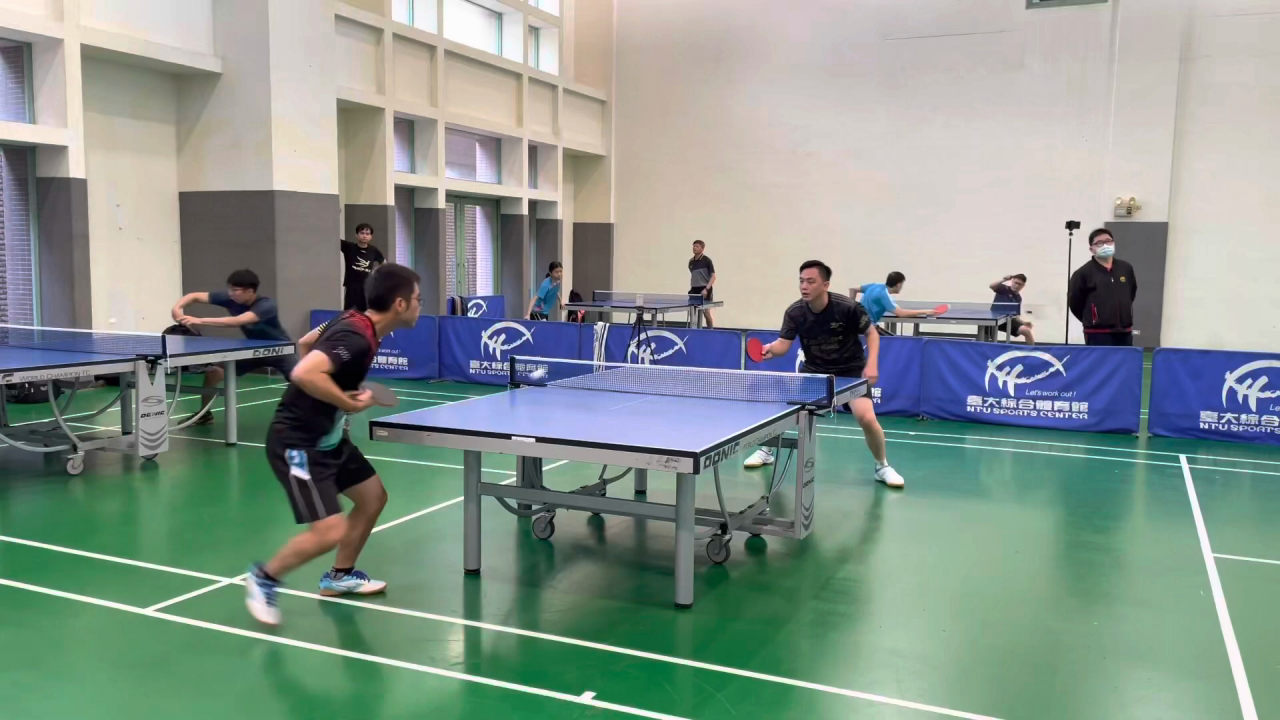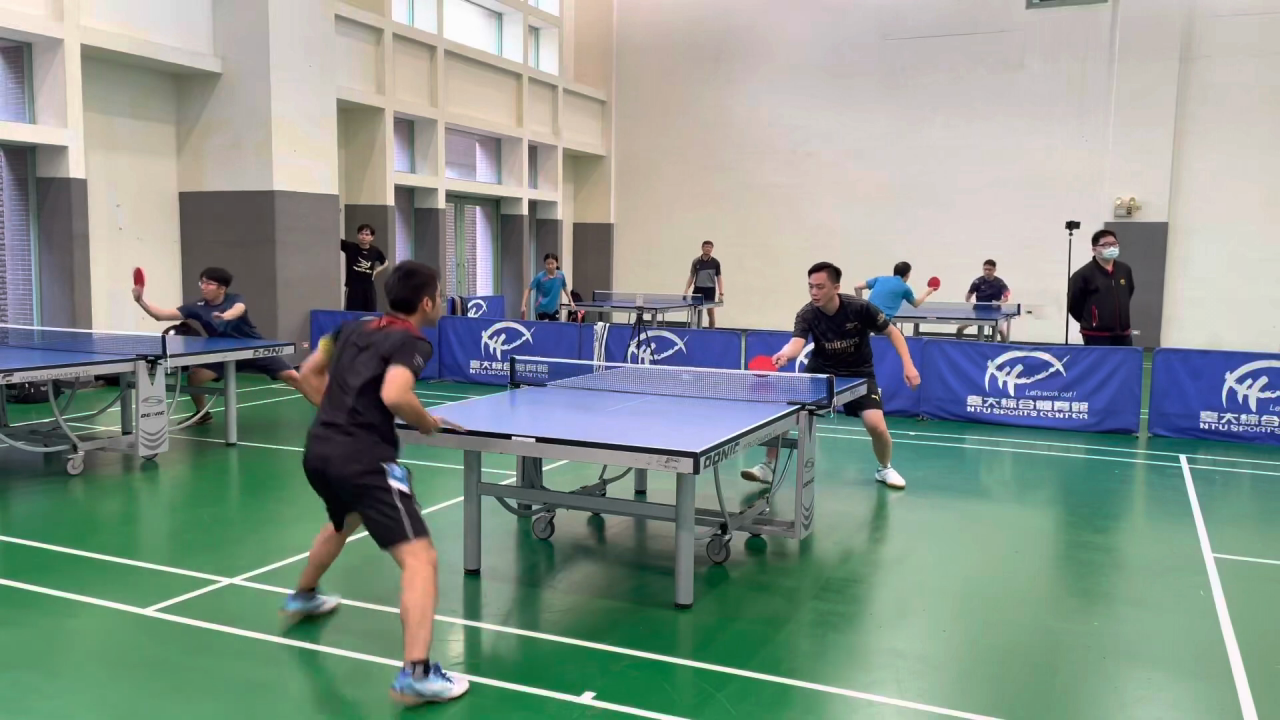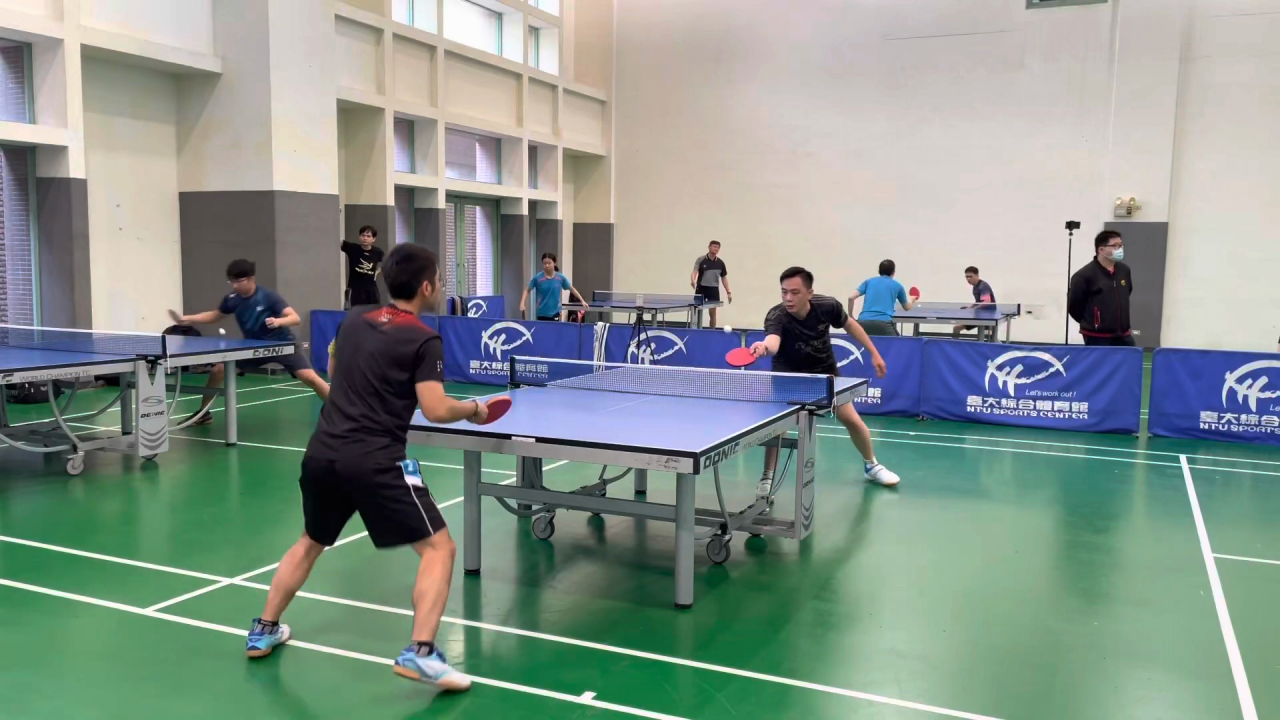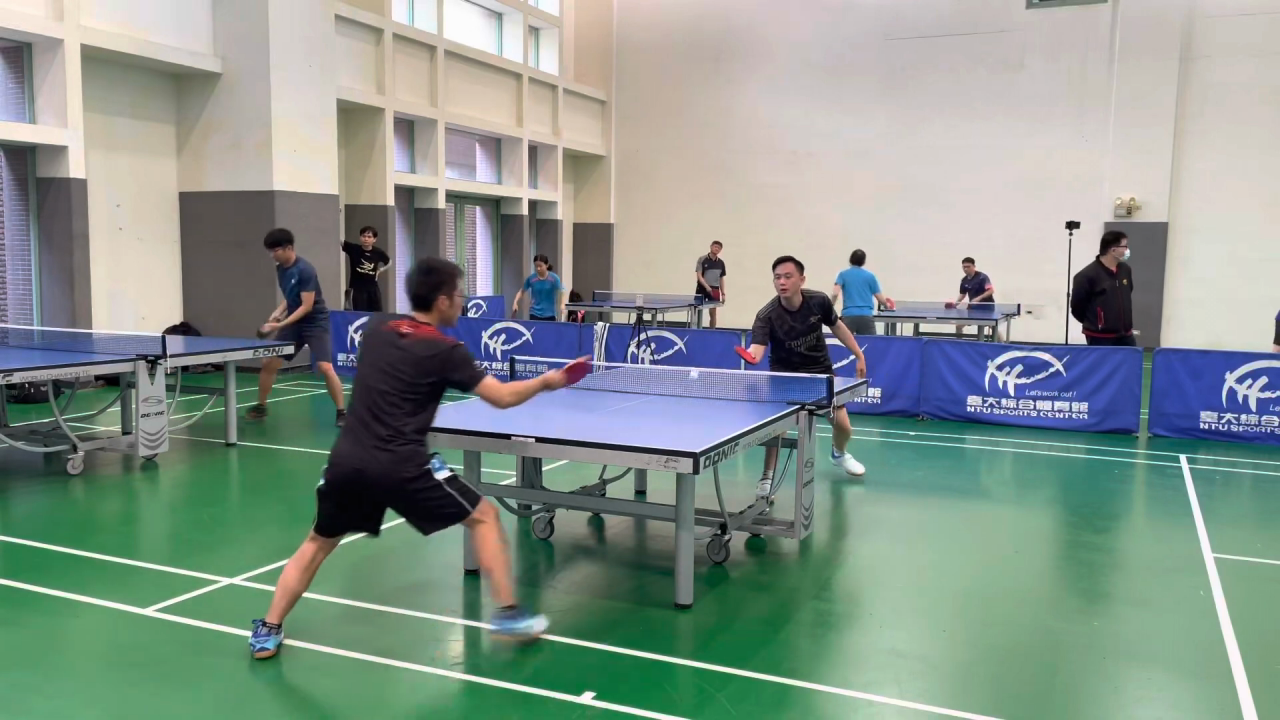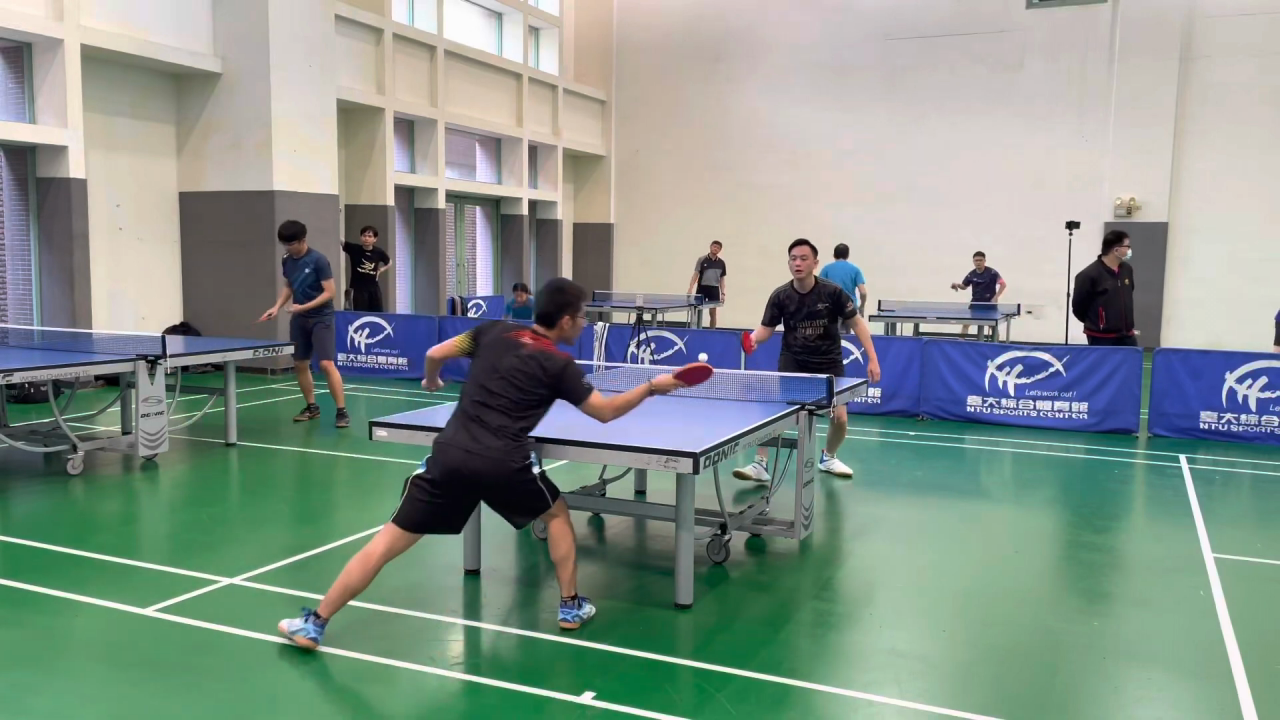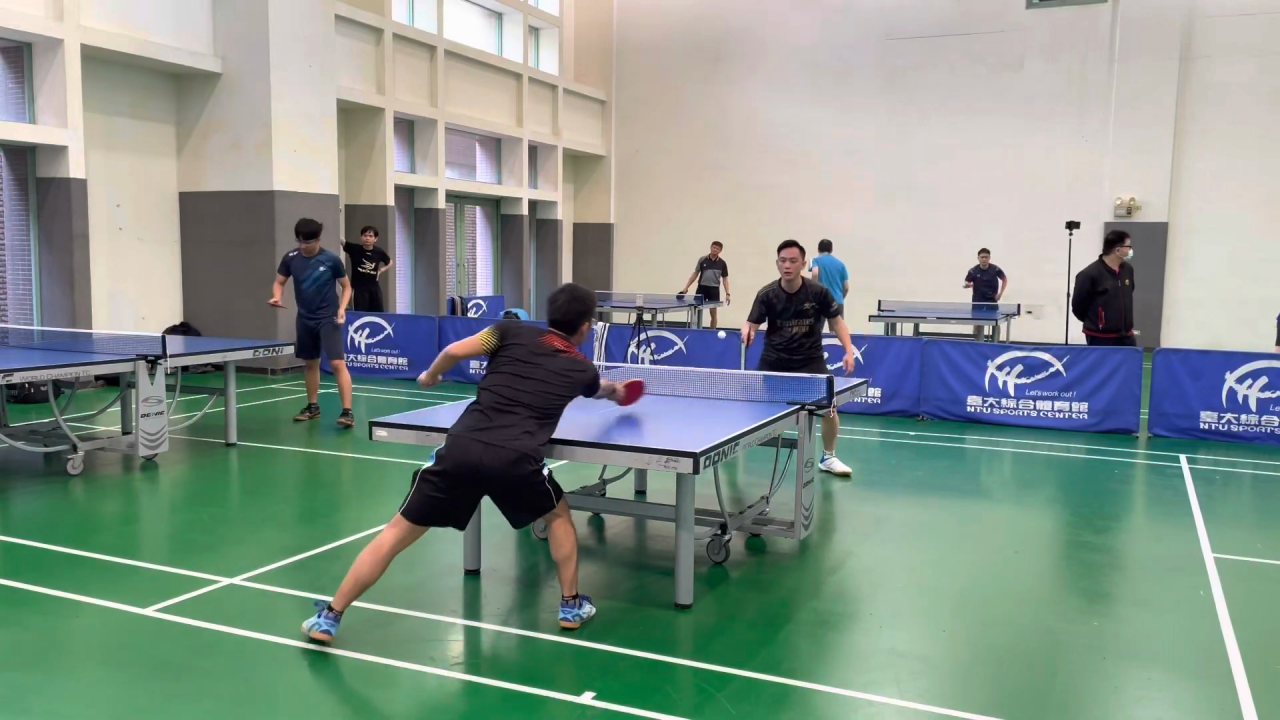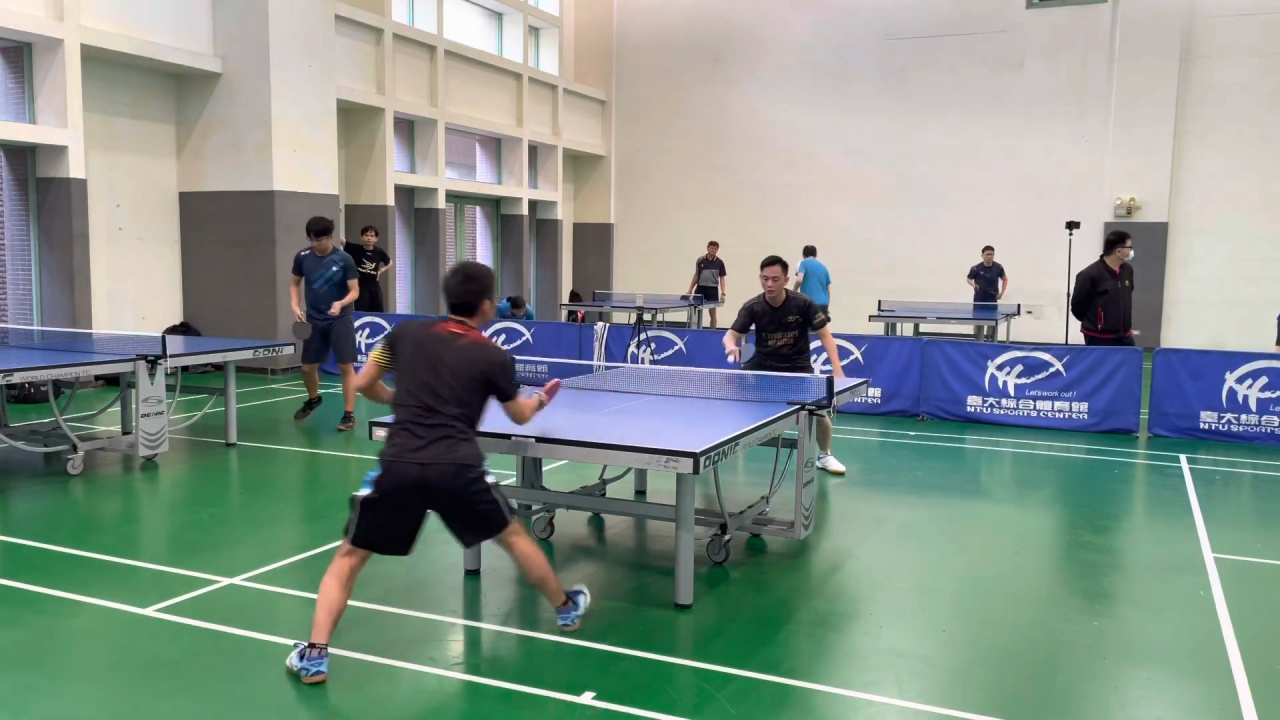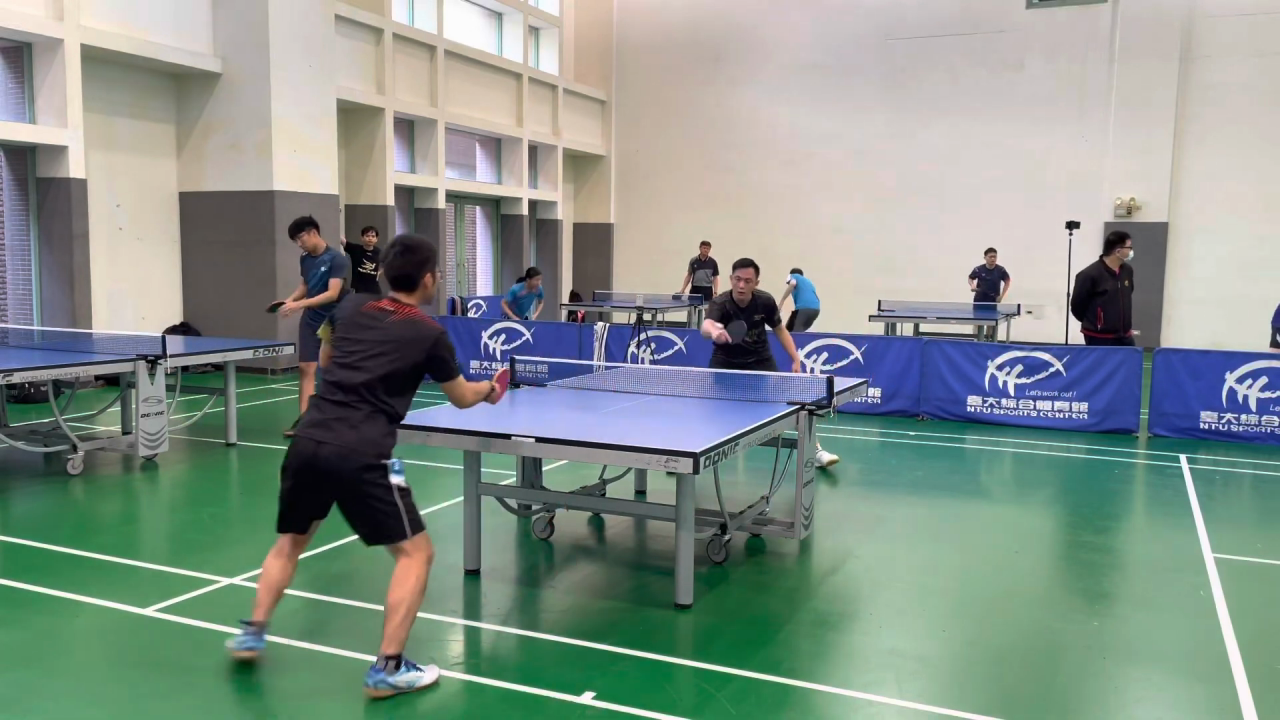
dt=0.3s
person 1, frame 1
left shoulder: (351, 324)
right shoulder: (356, 338)
left elbow: (307, 344)
right elbow: (305, 374)
right wrist: (347, 402)
left hip: (326, 438)
right hip: (296, 441)
left knee: (375, 497)
right knee: (331, 532)
left ankle: (340, 577)
right ankle: (265, 576)
person 1, frame 2
left shoulder: (355, 328)
right shoulder: (415, 342)
left elbow: (309, 371)
right elbow: (394, 396)
right wrist: (426, 422)
left hip: (319, 452)
right hip: (364, 459)
left knee: (346, 521)
right knee: (420, 559)
left ankle: (303, 596)
right ankle: (416, 673)
person 1, frame 3
left shoulder: (352, 322)
right shoulder: (423, 340)
right elbow: (436, 410)
right wrist: (474, 410)
left hip: (321, 454)
right hip: (376, 462)
left knee: (311, 542)
right knee: (439, 549)
left ankle: (264, 630)
right ankle: (419, 652)
person 1, frame 4
left shoulder: (377, 330)
right shoulder: (446, 351)
right elbow: (501, 397)
right wrist: (544, 382)
left hip: (347, 461)
right hip: (403, 467)
left knee: (316, 543)
right knee: (485, 518)
left ankle: (267, 632)
right ankle: (508, 614)
person 1, frame 5
left shoulder: (493, 330)
right shoulder: (559, 365)
left elbow: (435, 354)
right elbow: (604, 412)
left wrist: (430, 378)
right wrist: (653, 386)
left hip: (450, 455)
right hip: (503, 465)
left knee: (390, 540)
right knee: (557, 515)
left ankle: (314, 622)
right ankle: (570, 605)
person 1, frame 6
left shoulder: (513, 331)
right shoulder: (581, 368)
left elbow: (454, 352)
right elbow: (602, 389)
left wrist: (431, 375)
right wrist: (616, 391)
left hip: (463, 450)
right hip: (517, 462)
left knee: (397, 533)
right knee: (559, 516)
left ankle: (328, 617)
right ankle: (571, 604)
person 1, frame 7
left shoulder: (406, 332)
right shoulder: (490, 356)
left elbow: (363, 383)
right elbow: (520, 413)
right wrist: (542, 399)
left hip: (399, 469)
right hip: (455, 471)
left knee: (348, 557)
right knee: (513, 534)
left ankle: (315, 654)
right ankle: (565, 607)
person 1, frame 8
left shoulder: (349, 308)
right shoulder: (430, 334)
right elbow: (462, 398)
right wrist: (488, 390)
left hip: (309, 445)
right hip: (363, 456)
left knee: (291, 541)
right knee: (416, 552)
left ankle: (253, 633)
right ankle: (389, 666)
person 2, frame 1
left shoulder: (847, 308)
right shoulder: (795, 312)
left elbow: (872, 334)
right elbow: (783, 342)
left wrist: (871, 364)
right wrist: (770, 349)
left hip: (850, 370)
right hip: (814, 370)
left knee: (865, 417)
left ankle: (882, 467)
right ankle: (768, 451)
person 2, frame 2
left shoulder: (860, 308)
right shoulder: (806, 314)
left elbow: (892, 332)
right elbow: (796, 344)
left wrist: (908, 364)
right wrist: (785, 355)
left hip: (858, 373)
right hip: (820, 371)
left knee: (876, 426)
left ankle: (885, 469)
right ankle: (768, 466)
person 2, frame 3
left shoulder: (828, 306)
right shoulder: (776, 317)
left elbow: (850, 324)
right elbow: (772, 342)
left wrist: (874, 353)
right wrist: (764, 346)
left hip: (824, 369)
right hip: (788, 371)
left knee: (852, 419)
left ankle: (872, 466)
right ankle: (768, 478)
person 2, frame 4
left shoulder: (819, 301)
right shoulder: (767, 315)
left elbow: (837, 326)
right elbow: (757, 350)
left wrist: (859, 355)
right wrist: (751, 354)
left hip: (820, 370)
right hip: (785, 373)
left knee: (843, 425)
left ankle: (839, 453)
right ankle: (767, 479)
person 2, frame 5
left shoulder: (833, 292)
right shoulder: (780, 296)
left elbow: (856, 322)
right elbow: (765, 329)
left wrist: (872, 358)
right wrist: (753, 339)
left hip: (828, 362)
right hip: (793, 359)
left knee: (839, 417)
left ankle: (828, 458)
right ankle: (760, 465)
person 2, frame 6
left shoulder: (818, 291)
right shoulder: (767, 294)
left elbow: (836, 322)
right elbow: (752, 324)
left wrist: (849, 351)
right wrist: (748, 332)
left hip: (809, 359)
right hip: (774, 357)
left knee: (829, 409)
left ankle: (828, 457)
person 2, frame 7
left shoulder: (802, 304)
right shoulder: (752, 307)
left elbow: (824, 333)
right elbow: (731, 334)
left wrist: (836, 365)
right wrist: (730, 345)
left hip: (797, 366)
right hip: (762, 364)
left ankle: (824, 455)
person 2, frame 8
left shoulder: (765, 301)
right shoulder: (719, 303)
left elbow: (779, 330)
right elbow: (705, 325)
left wrist: (796, 359)
right wrist: (714, 332)
left hip: (760, 359)
right hip: (727, 361)
left ankle: (815, 451)
person 3, frame 1
left shoulder: (267, 305)
right shoulder: (229, 299)
left elbow: (237, 321)
right elbow: (196, 296)
left wrist: (200, 321)
right wrist: (177, 308)
right knee: (213, 374)
right ankle: (205, 414)
person 3, frame 2
left shoulder: (235, 300)
right shoulder: (197, 308)
left elbow: (239, 310)
right elbow: (161, 316)
left wrist: (227, 315)
right wrist: (141, 302)
left knee: (292, 377)
right knee: (194, 376)
right ankle: (202, 414)
person 3, frame 3
left shoulder: (268, 296)
right shoulder: (231, 299)
left elbow: (295, 319)
right elbow: (215, 316)
left wrist: (278, 321)
right wrist: (186, 319)
left hip: (281, 343)
left knee: (309, 377)
right knee: (217, 371)
right ankle: (203, 413)
person 3, frame 4
left shoulder: (304, 270)
right shoulder: (280, 268)
left elbow: (307, 306)
left wrist: (280, 324)
right wrist: (278, 313)
left hip: (316, 324)
right hip: (293, 325)
left knee: (324, 368)
right knee: (269, 364)
left ankle: (342, 412)
right ankle: (261, 406)
person 3, frame 5
left shoulder: (318, 260)
right shoulder: (287, 260)
left elbow: (329, 293)
left wrist: (303, 308)
right wrist: (277, 307)
left hip: (320, 318)
right hip: (299, 320)
left knee: (326, 365)
right knee: (300, 365)
left ankle: (342, 412)
right ankle: (312, 407)
person 3, frame 6
left shoulder: (331, 260)
right shoulder: (291, 258)
left elbow: (346, 287)
right elbow: (279, 282)
left wrist: (342, 308)
right wrist: (277, 297)
left hip: (329, 319)
right hip: (305, 319)
left knee: (337, 364)
right knee: (310, 364)
left ankle: (347, 411)
right ankle: (313, 406)
person 3, frame 7
left shoulder: (344, 260)
right shoulder: (302, 257)
left elbow: (354, 291)
right elbow: (295, 284)
left wrist: (341, 303)
right wrist: (295, 305)
left hip: (340, 321)
right hip: (313, 321)
left knee: (346, 367)
right knee: (308, 368)
left ankle: (349, 415)
right ankle: (313, 399)
person 3, frame 8
left shoulder: (337, 259)
right shoulder: (305, 258)
left elbow: (333, 293)
left wrist: (300, 304)
right wrist: (291, 300)
right hip: (310, 321)
right knee: (307, 369)
right ankle: (304, 418)
